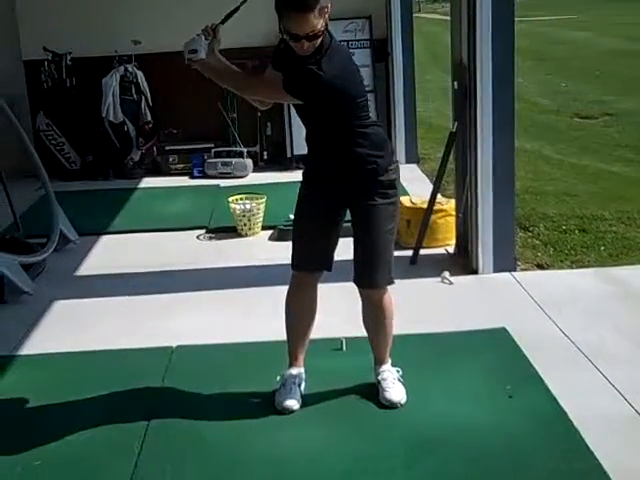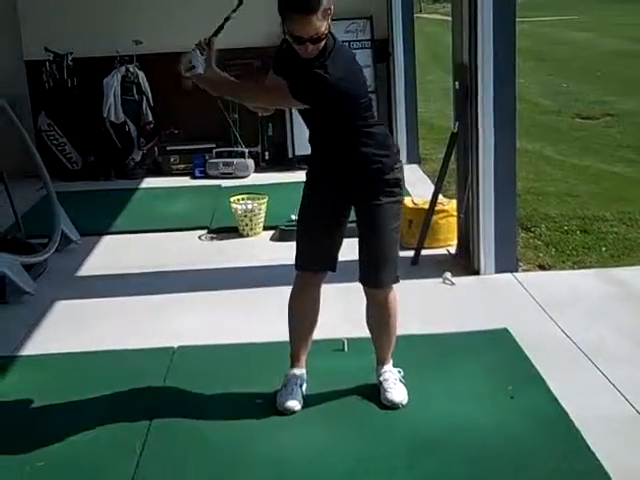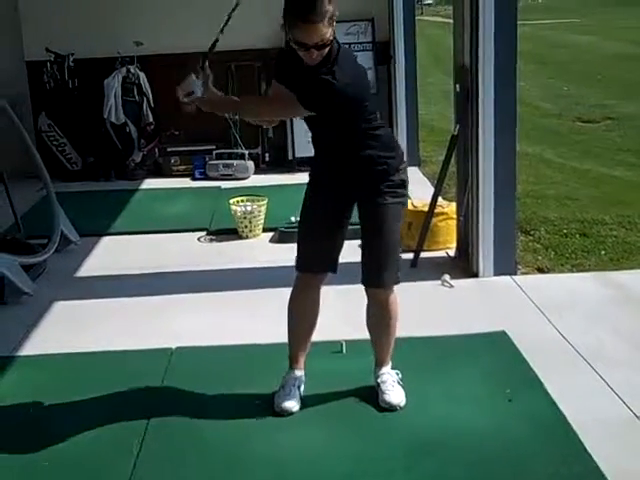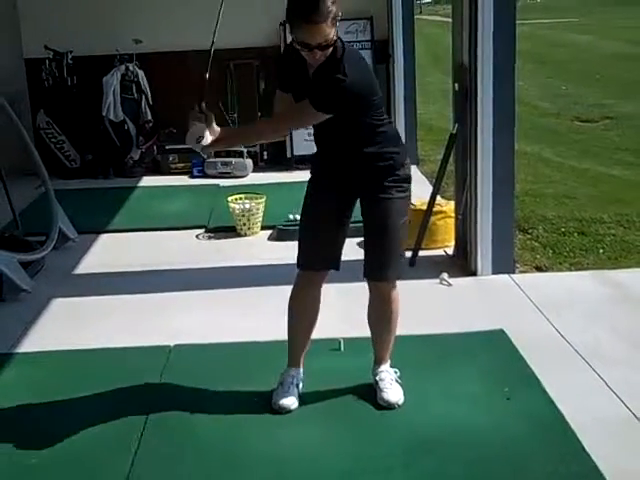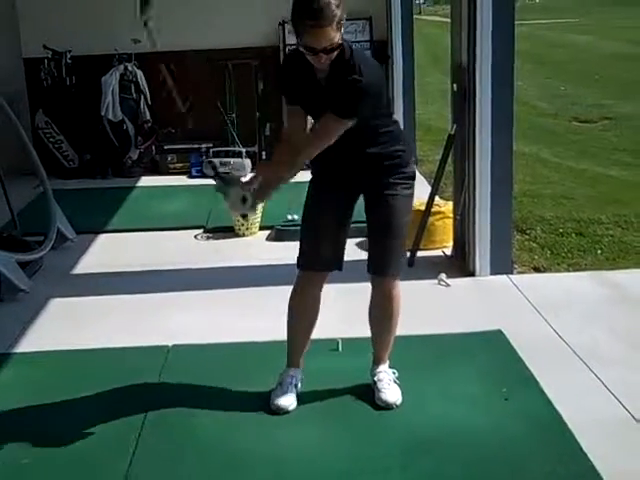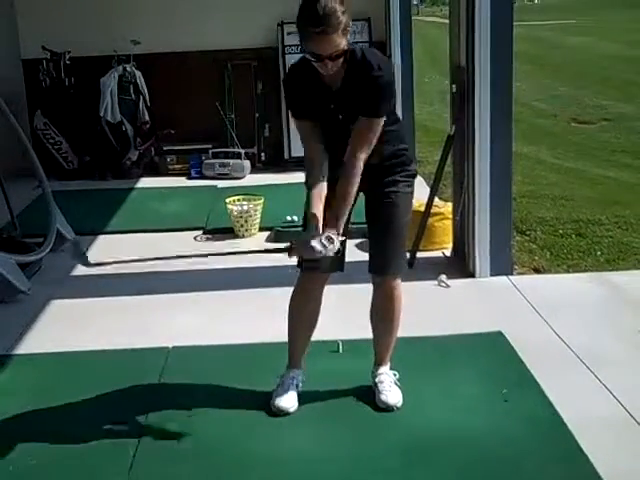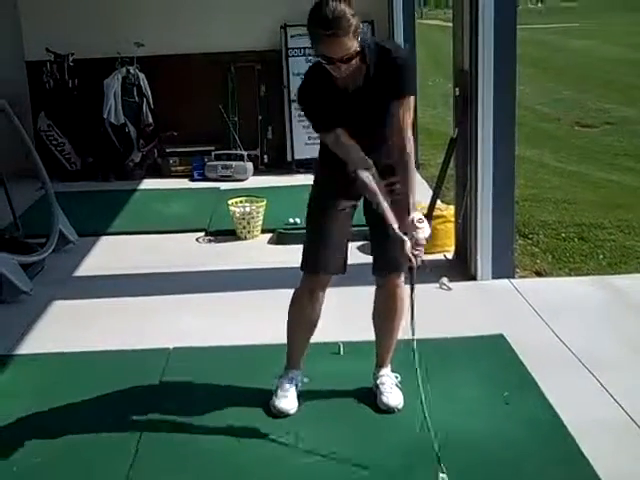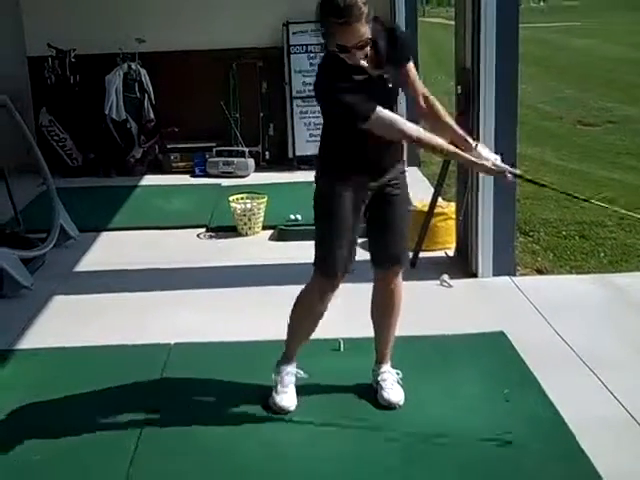
dt=0.1s
person 1, frame 1
left shoulder: (326, 73)
right shoulder: (292, 49)
left elbow: (256, 90)
right elbow: (261, 96)
left wrist: (207, 63)
right wrist: (215, 58)
left hip: (370, 175)
right hip: (322, 171)
left knee: (373, 285)
right knee: (304, 275)
left ankle: (384, 367)
right ankle: (295, 369)
person 1, frame 2
left shoulder: (330, 75)
right shoulder: (293, 50)
left elbow: (257, 96)
right elbow: (264, 104)
left wrist: (205, 77)
right wrist: (211, 70)
left hip: (375, 174)
right hip: (326, 171)
left knee: (378, 285)
right knee: (308, 276)
left ankle: (386, 368)
right ankle: (297, 370)
person 1, frame 3
left shoulder: (337, 80)
right shoulder: (292, 59)
left elbow: (266, 111)
right elbow: (270, 111)
left wrist: (210, 102)
right wrist: (212, 97)
left hip: (380, 175)
right hip: (329, 172)
left knee: (380, 285)
right knee: (308, 277)
left ankle: (384, 369)
right ankle: (294, 371)
person 1, frame 4
left shoulder: (346, 78)
right shoulder: (291, 61)
left elbow: (282, 128)
right elbow: (280, 120)
left wrist: (224, 138)
right wrist: (222, 134)
left hip: (383, 171)
right hip: (331, 169)
left knee: (382, 281)
right knee: (310, 274)
left ankle: (383, 367)
right ankle: (294, 369)
person 1, frame 5
left shoulder: (360, 76)
right shoulder: (292, 69)
left elbow: (313, 145)
right elbow: (294, 137)
left wrist: (261, 187)
right wrist: (260, 178)
left hip: (388, 169)
right hip: (328, 171)
left knee: (385, 277)
right knee: (310, 274)
left ankle: (381, 367)
right ankle: (292, 370)
person 1, frame 6
left shoulder: (376, 73)
right shoulder: (298, 79)
left elbow: (358, 156)
right elbow: (315, 155)
left wrist: (338, 222)
right wrist: (315, 215)
left hip: (388, 168)
right hip: (331, 169)
left knee: (387, 277)
right knee: (311, 275)
left ankle: (382, 369)
right ankle: (293, 371)
person 1, frame 7
left shoulder: (392, 61)
right shoulder: (313, 92)
left elbow: (402, 142)
right elbow: (356, 162)
left wrist: (410, 205)
right wrist: (389, 219)
left hip: (393, 170)
right hip: (338, 176)
left knee: (392, 276)
right knee: (315, 279)
left ankle: (384, 370)
right ankle: (292, 372)
person 1, frame 8
left shoulder: (390, 38)
right shoulder: (334, 85)
left elbow: (422, 98)
right elbow: (402, 132)
left wrist: (468, 142)
right wrist: (466, 158)
left hip: (389, 169)
right hip: (341, 176)
left knee: (390, 272)
right knee: (328, 278)
left ankle: (383, 367)
right ankle: (286, 367)
